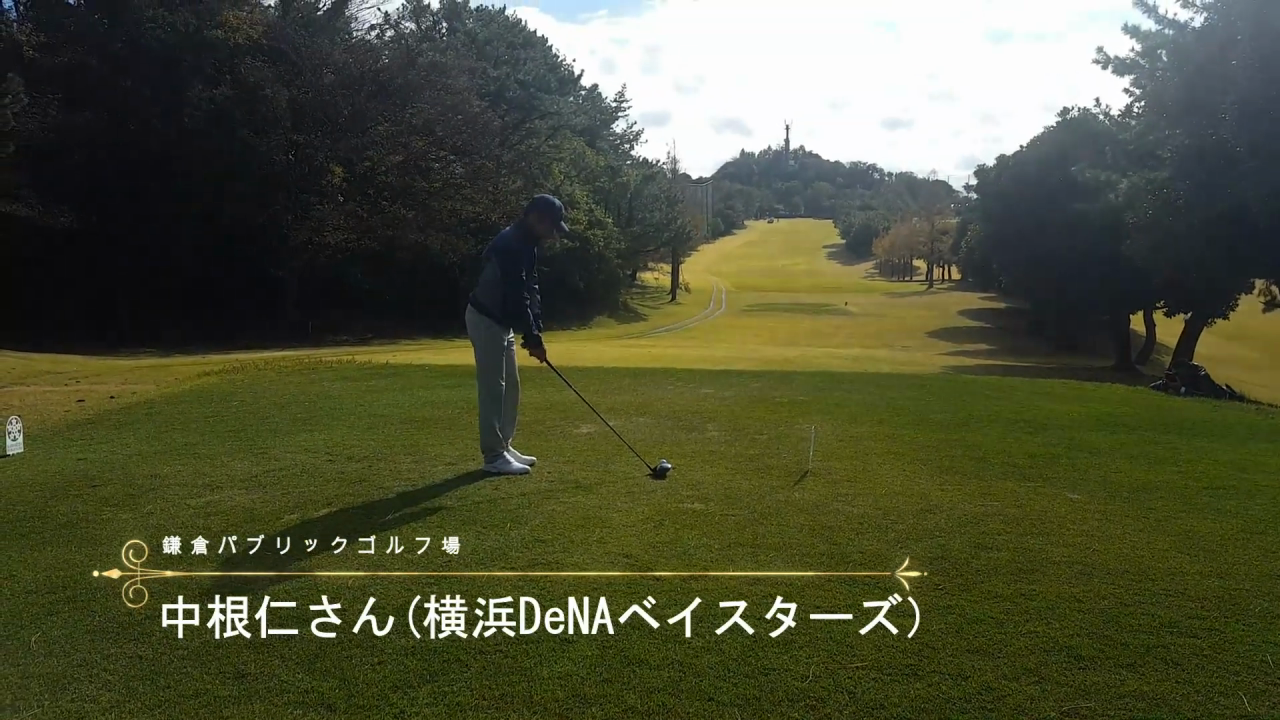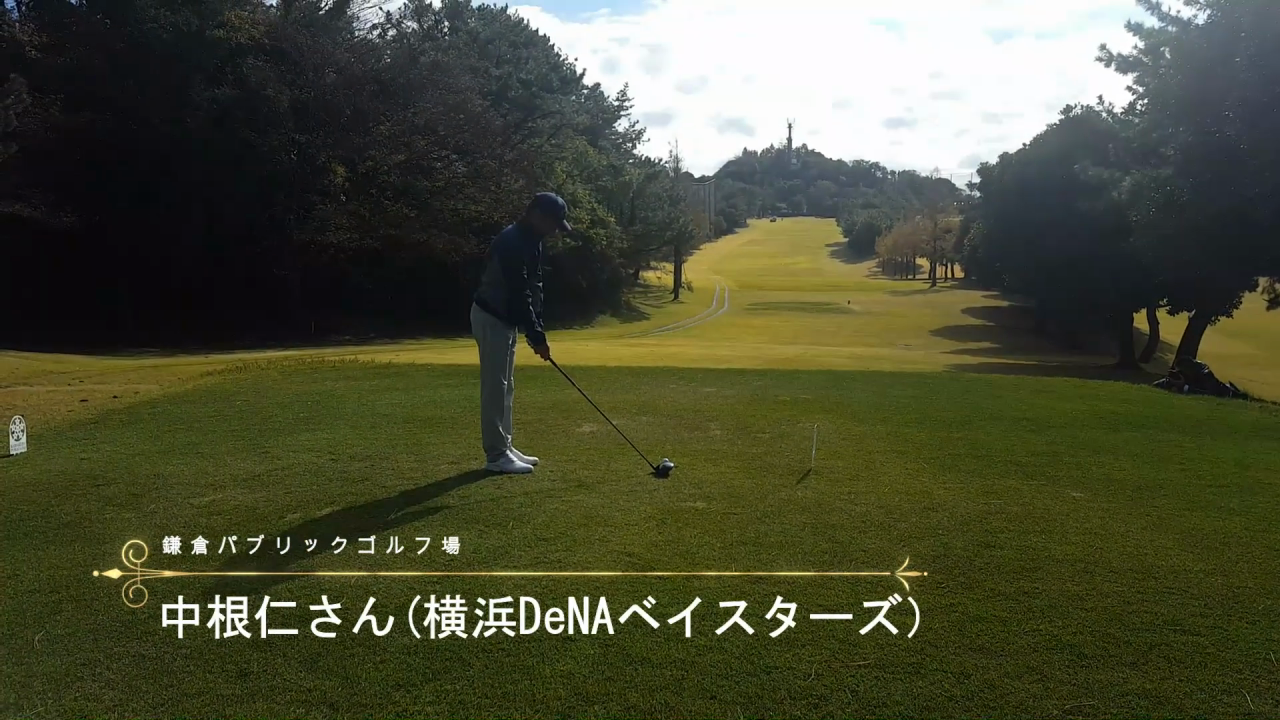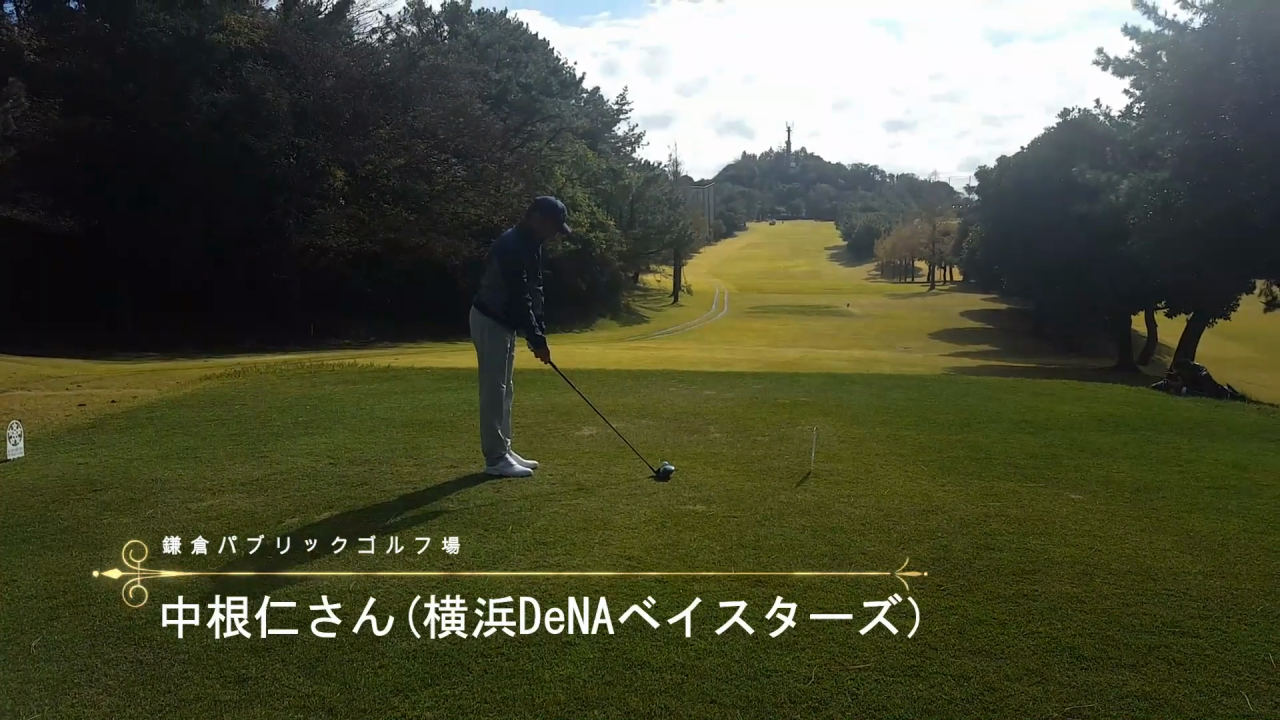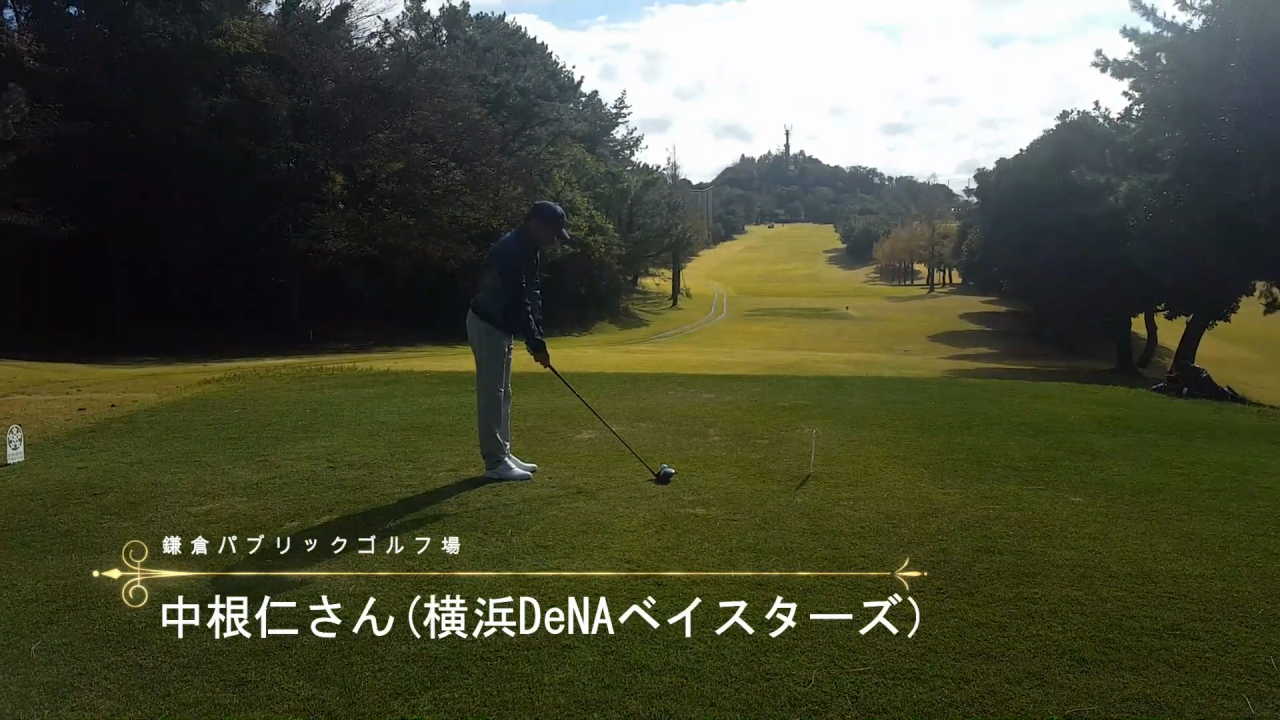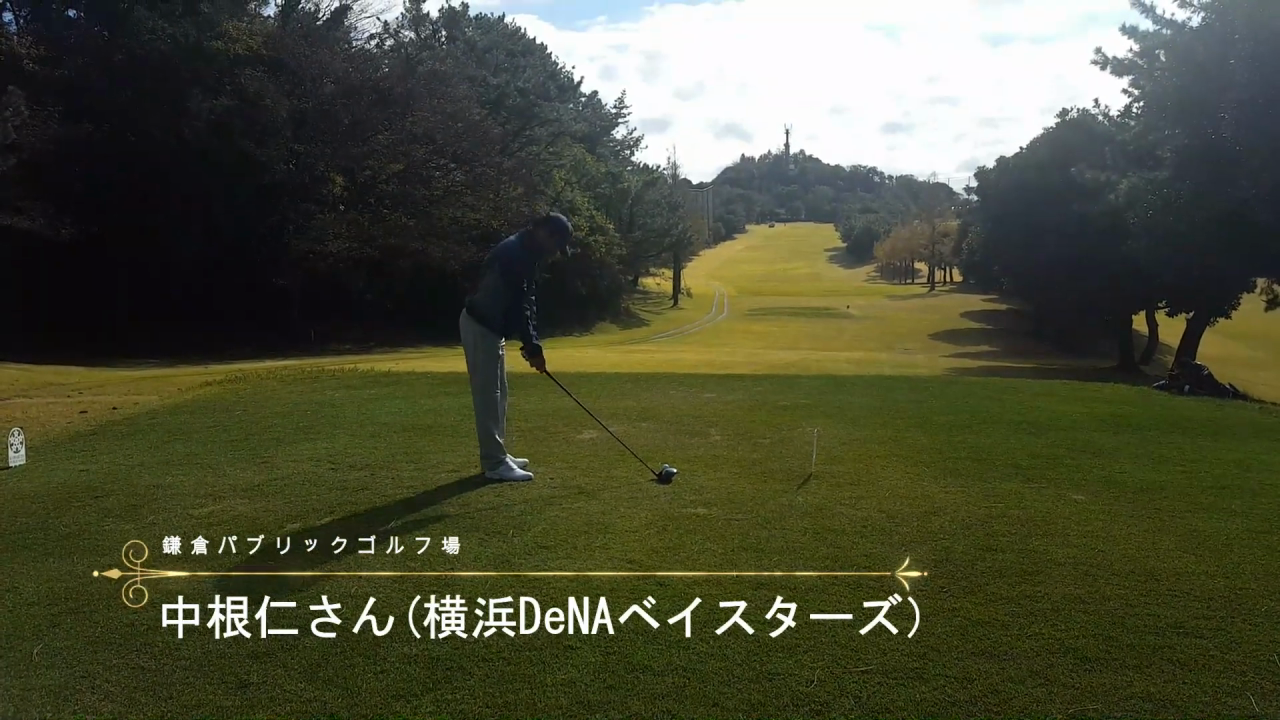
dt=0.5s
person 1, frame 1
left shoulder: (527, 243)
right shoulder: (510, 244)
left elbow: (530, 289)
right elbow: (517, 296)
left wrist: (535, 331)
right wrist: (533, 337)
left hip: (501, 321)
right hip: (486, 319)
left knee: (509, 386)
right knee: (493, 387)
left ankle: (504, 447)
right ankle: (494, 456)
person 1, frame 2
left shoulder: (530, 241)
right shoulder: (512, 242)
left elbow: (533, 288)
right elbow: (518, 294)
left wrist: (537, 329)
right wrist: (536, 335)
left hip: (505, 319)
right hip: (491, 318)
left knee: (505, 386)
right knee: (495, 386)
left ankle: (504, 447)
right ankle: (496, 455)
person 1, frame 3
left shoulder: (531, 245)
right shoulder: (511, 245)
left elbow: (534, 291)
right elbow: (518, 297)
left wrist: (539, 332)
right wrist: (536, 338)
left hip: (503, 322)
right hip: (490, 321)
left knee: (503, 389)
right knee: (494, 389)
left ankle: (504, 451)
right ankle: (496, 459)
person 1, frame 4
left shoulder: (528, 249)
right shoulder: (510, 250)
left elbow: (531, 295)
right elbow: (517, 301)
left wrist: (537, 336)
right wrist: (535, 342)
left hip: (501, 326)
right hip: (487, 325)
left knee: (502, 394)
right knee: (491, 393)
left ankle: (503, 455)
right ankle: (495, 463)
person 1, frame 5
left shoulder: (527, 254)
right shoulder: (513, 254)
left elbow: (526, 301)
right elbow: (517, 305)
left wrist: (531, 343)
right wrist: (533, 346)
left hip: (490, 327)
right hip: (480, 326)
left knee: (497, 393)
right knee: (488, 394)
left ankle: (493, 454)
right ankle: (496, 462)
